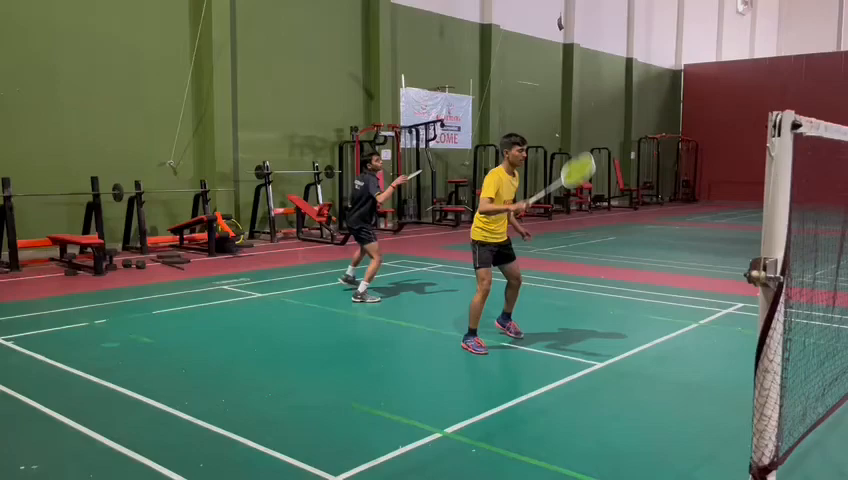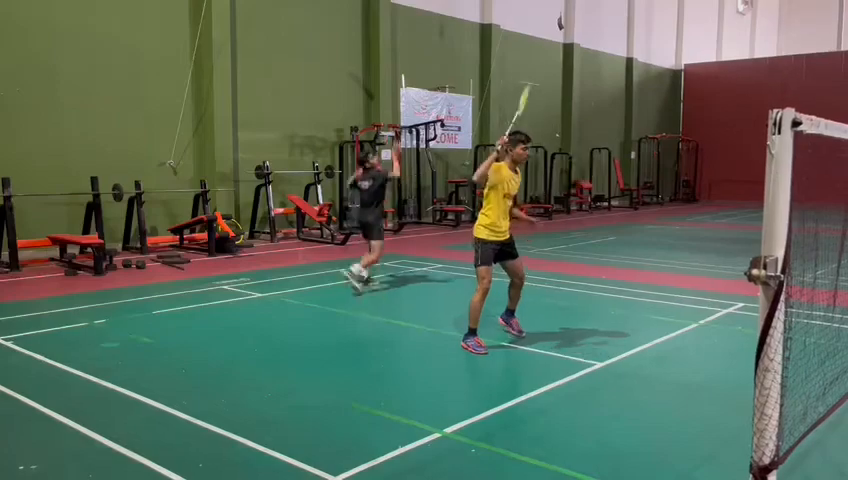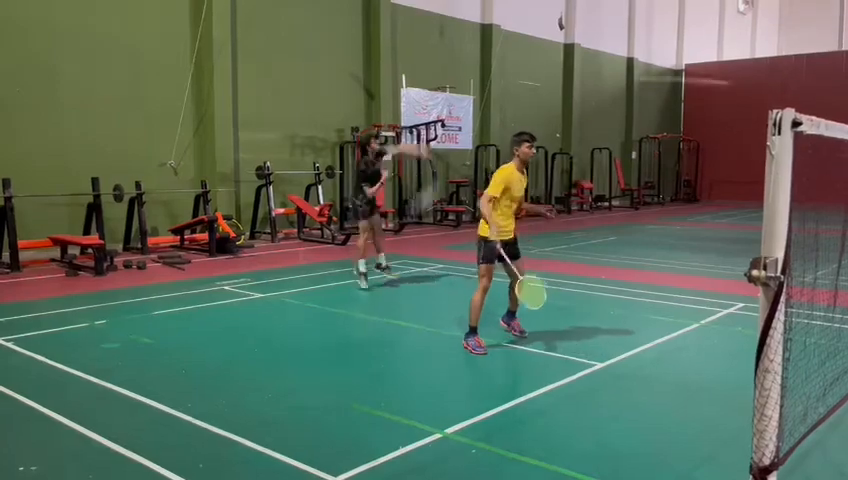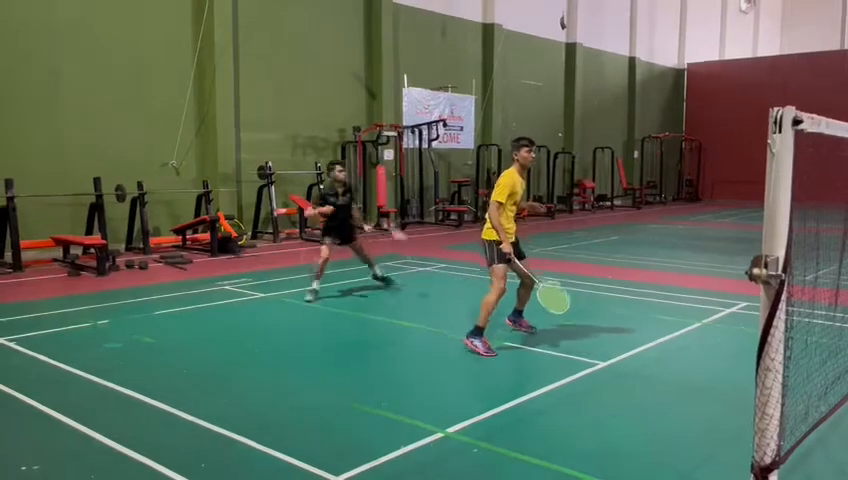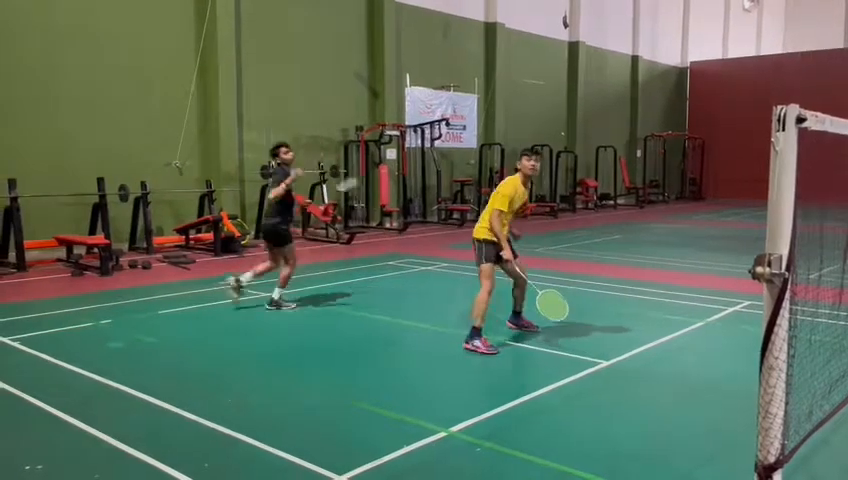
dt=0.4s
person 1, frame 1
left shoulder: (515, 176)
right shoulder: (494, 176)
right elbow: (483, 209)
left wrist: (518, 227)
right wrist: (510, 206)
left hip: (502, 238)
right hip: (483, 238)
left knee: (515, 279)
right knee: (484, 287)
left ankle: (505, 319)
right ankle: (470, 337)
person 1, frame 2
left shoulder: (517, 174)
right shoulder: (497, 169)
right elbow: (478, 178)
left wrist: (524, 217)
right wrist: (496, 154)
left hip: (504, 236)
right hip: (485, 236)
left knee: (518, 277)
right knee: (484, 286)
left ankle: (509, 316)
right ankle: (470, 336)
person 1, frame 3
left shoulder: (523, 175)
right shoulder: (504, 173)
right elbow: (484, 203)
left wrist: (539, 209)
right wrist: (493, 229)
left hip: (509, 235)
right hip: (489, 236)
left knee: (518, 278)
right knee: (484, 284)
left ankle: (509, 317)
right ankle: (471, 335)
person 1, frame 4
left shoulder: (521, 178)
right shoulder: (508, 178)
right elbow: (493, 210)
left wrist: (530, 206)
right wrist: (504, 241)
left hip: (509, 237)
right hip: (494, 237)
left knee: (529, 278)
right knee: (499, 287)
left ankle: (516, 316)
right ankle: (475, 336)
person 1, frame 5
left shoulder: (525, 188)
right shoulder: (509, 185)
right elbow: (494, 217)
left wrist: (511, 230)
right wrist: (506, 248)
left hip: (500, 237)
right hip: (485, 237)
left knee: (520, 277)
right knee: (488, 285)
left ankle: (516, 317)
right ankle: (474, 336)
person 2, frame 1
left shoulder: (361, 178)
right shoulder: (371, 179)
right elbow: (380, 199)
right wrist: (394, 185)
left hip: (354, 222)
right hip: (361, 225)
left knee: (362, 249)
right knee: (376, 259)
left ankle: (348, 276)
right ankle: (360, 293)
person 2, frame 2
left shoulder: (361, 178)
right shoulder: (378, 174)
left elbow: (350, 183)
right elbow: (396, 174)
left wrist: (358, 173)
right wrist: (395, 157)
left hip: (363, 218)
right hip: (373, 220)
left knee: (371, 250)
right knee: (376, 256)
left ankle: (363, 276)
right ankle: (354, 271)
person 2, frame 3
left shoulder: (376, 156)
right shoulder: (364, 167)
left elbow: (396, 149)
right elbow: (370, 194)
left wrist: (419, 150)
right wrist: (382, 182)
left hip: (371, 204)
right hip: (361, 203)
left knee: (378, 234)
right knee: (364, 237)
left ankle: (381, 263)
right ankle: (361, 271)
person 2, frame 4
left shoulder: (348, 190)
right shoulder: (325, 193)
right elbow: (308, 212)
left wrist: (363, 225)
right wrist: (319, 211)
left hip: (347, 229)
right hip: (330, 231)
left knee: (363, 254)
right knee: (324, 257)
left ankle: (378, 274)
right ankle: (314, 288)
person 2, frame 5
left shoulder: (282, 174)
right shoulder: (283, 174)
right elbow: (272, 196)
right wrist: (289, 181)
left hip: (271, 224)
right hip: (278, 225)
left knee: (274, 263)
right knee: (290, 263)
left ankle: (239, 281)
right ankle: (275, 299)
